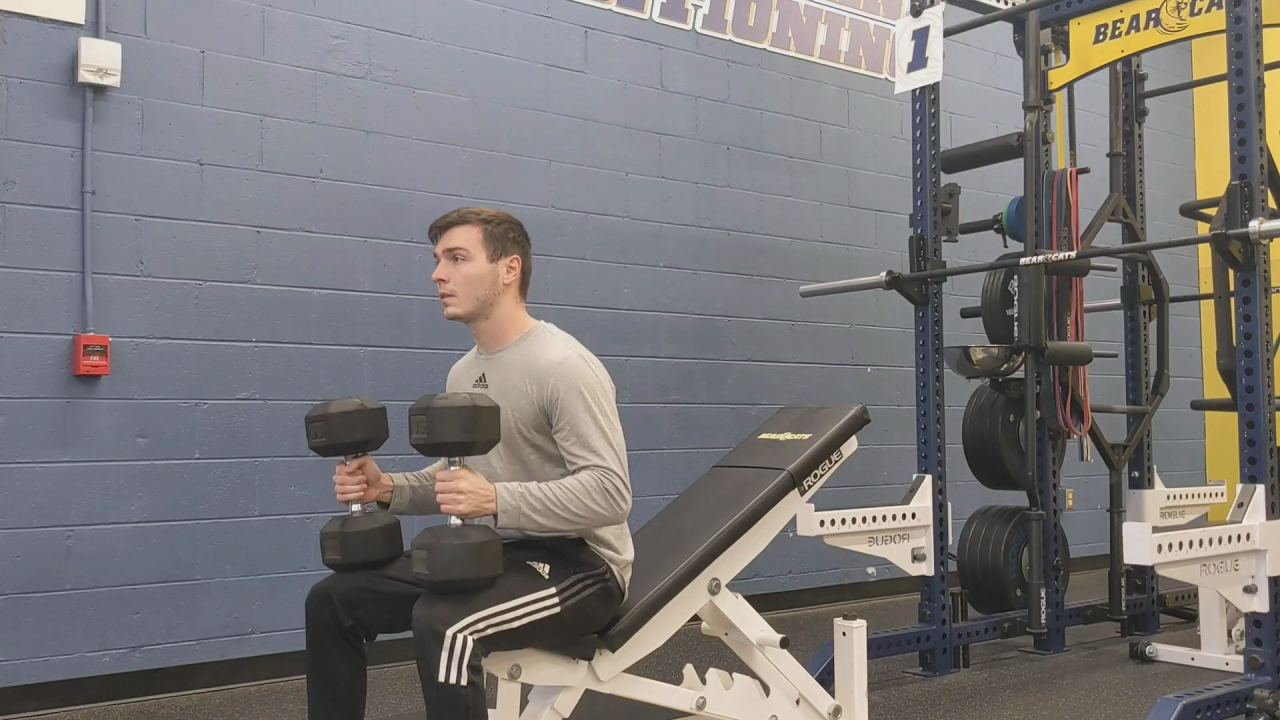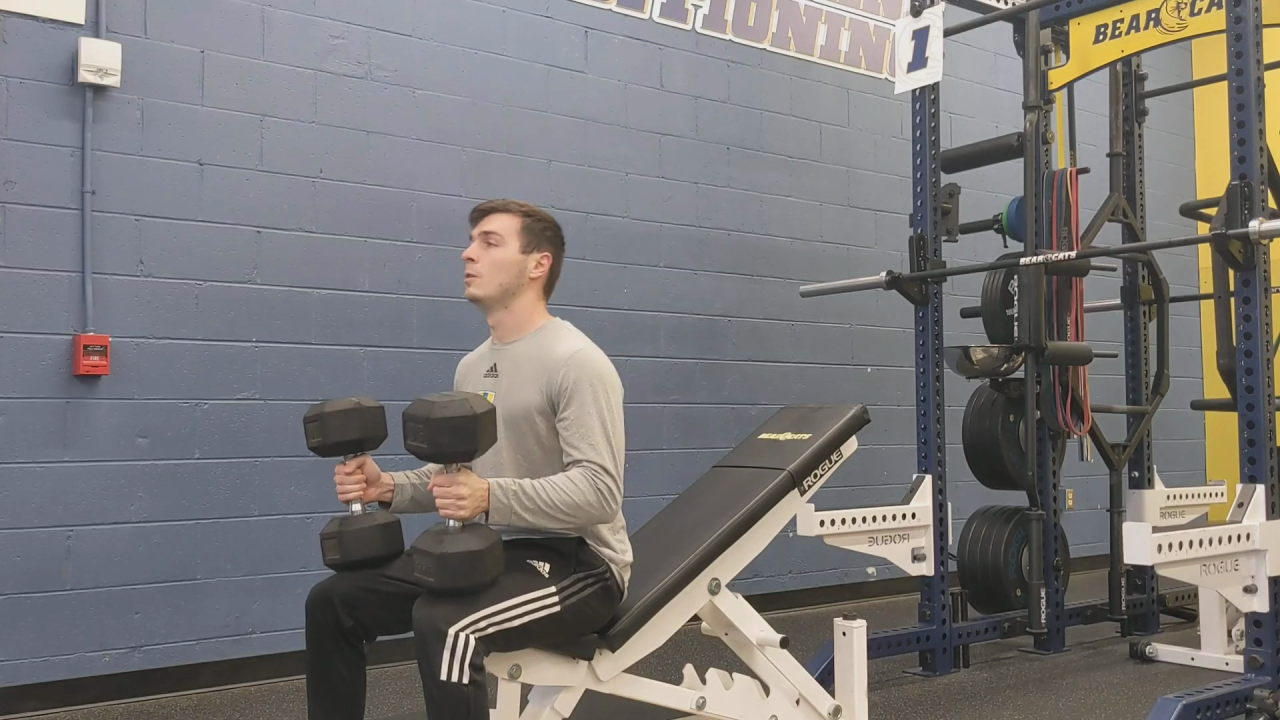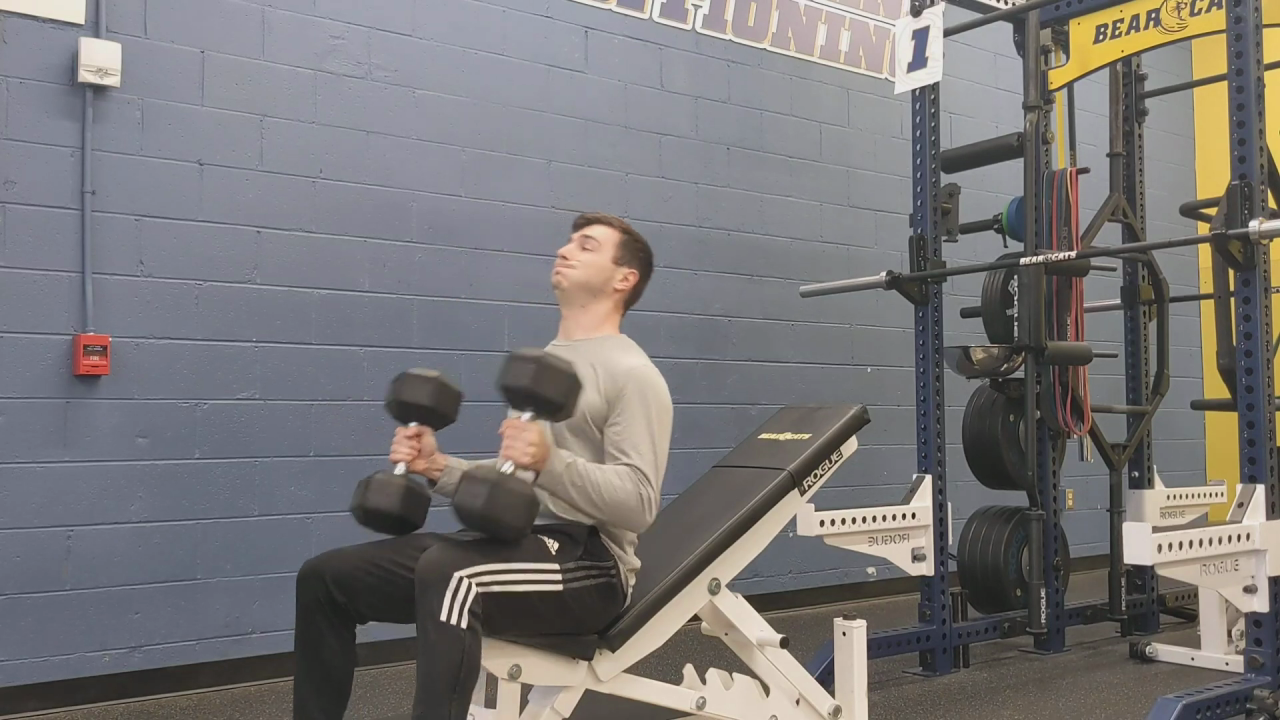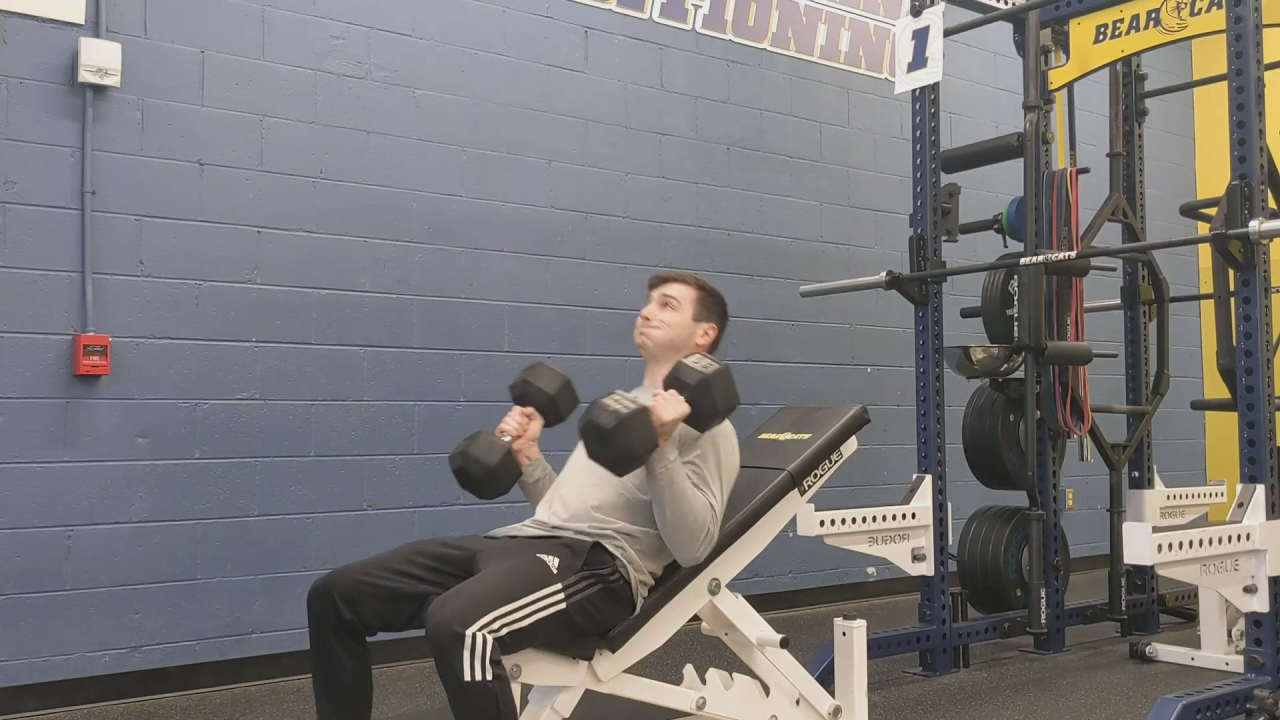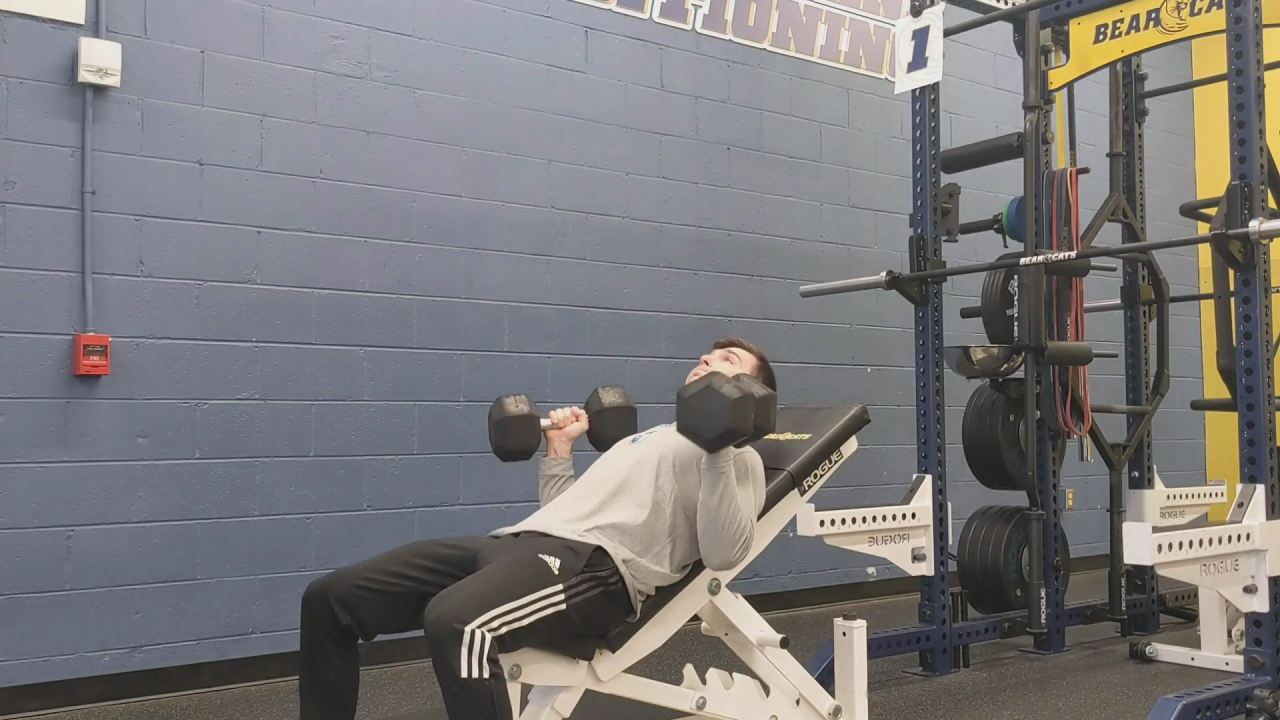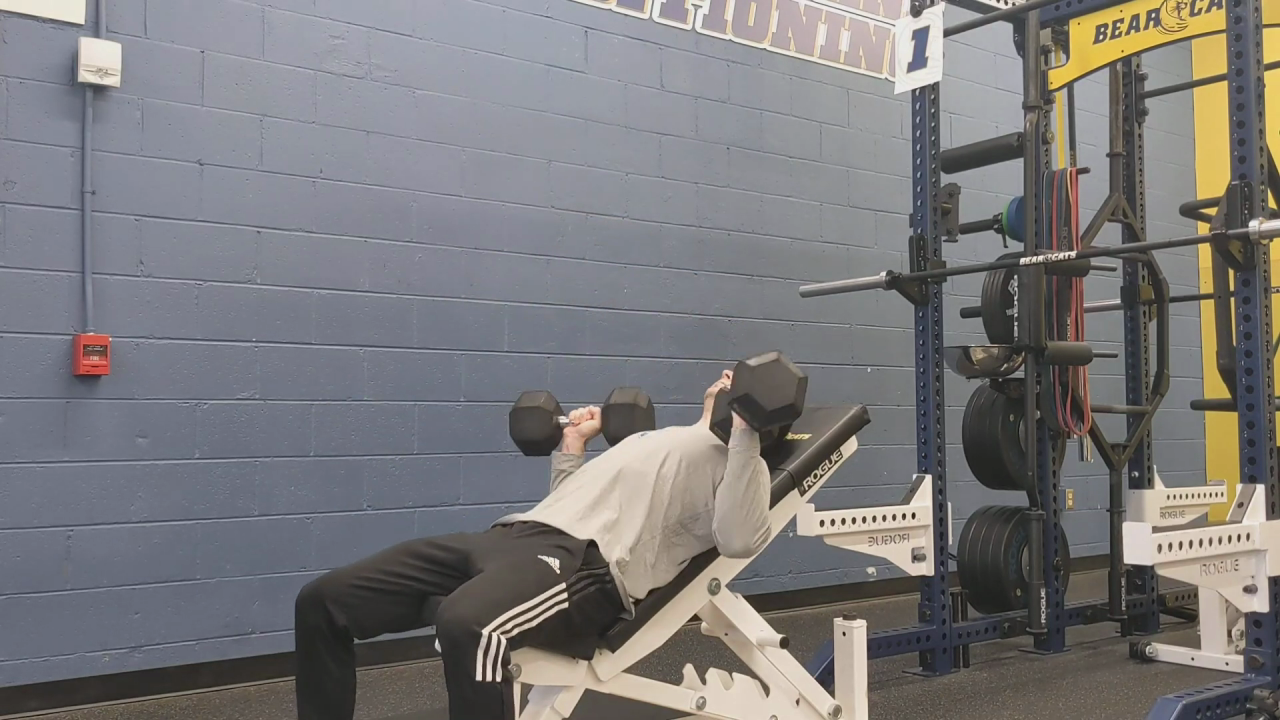
dt=0.4s
person 1, frame 1
left shoulder: (562, 366)
right shoulder: (464, 372)
left elbow: (609, 494)
right elbow: (461, 483)
left wrist: (497, 499)
right wrist: (388, 487)
left hip: (578, 562)
right hip: (496, 551)
left knee: (443, 624)
right knee: (335, 599)
person 1, frame 2
left shoulder: (575, 362)
right shoulder: (473, 367)
left elbow: (599, 493)
right elbow: (460, 474)
left wrist: (492, 497)
right wrist: (388, 486)
left hip: (576, 561)
right hip: (494, 550)
left knee: (444, 624)
right knee: (334, 602)
person 1, frame 3
left shoulder: (632, 374)
left elbow: (637, 502)
left wrist: (549, 461)
right wrist: (438, 467)
left hip: (585, 558)
right hip: (509, 540)
left knee: (449, 576)
right knee: (326, 577)
person 1, frame 4
left shoulder: (703, 425)
left elbow: (691, 544)
left wrist: (662, 446)
right wrist: (527, 456)
left hip: (595, 566)
right hip: (519, 541)
left knee: (458, 626)
right knee: (336, 595)
person 1, frame 5
left shoulder: (736, 458)
right shoulder: (646, 438)
left elbow: (723, 551)
left wrist: (720, 444)
right wrist: (558, 447)
left hip: (593, 565)
right hip: (519, 540)
left knee: (455, 624)
right knee: (331, 598)
person 1, frame 6
left shoulder: (738, 461)
right shoulder: (658, 438)
left elbow: (740, 539)
left wrist: (745, 432)
right wrist: (573, 442)
left hip: (584, 561)
right hip: (514, 535)
left knee: (467, 626)
right knee: (324, 600)
